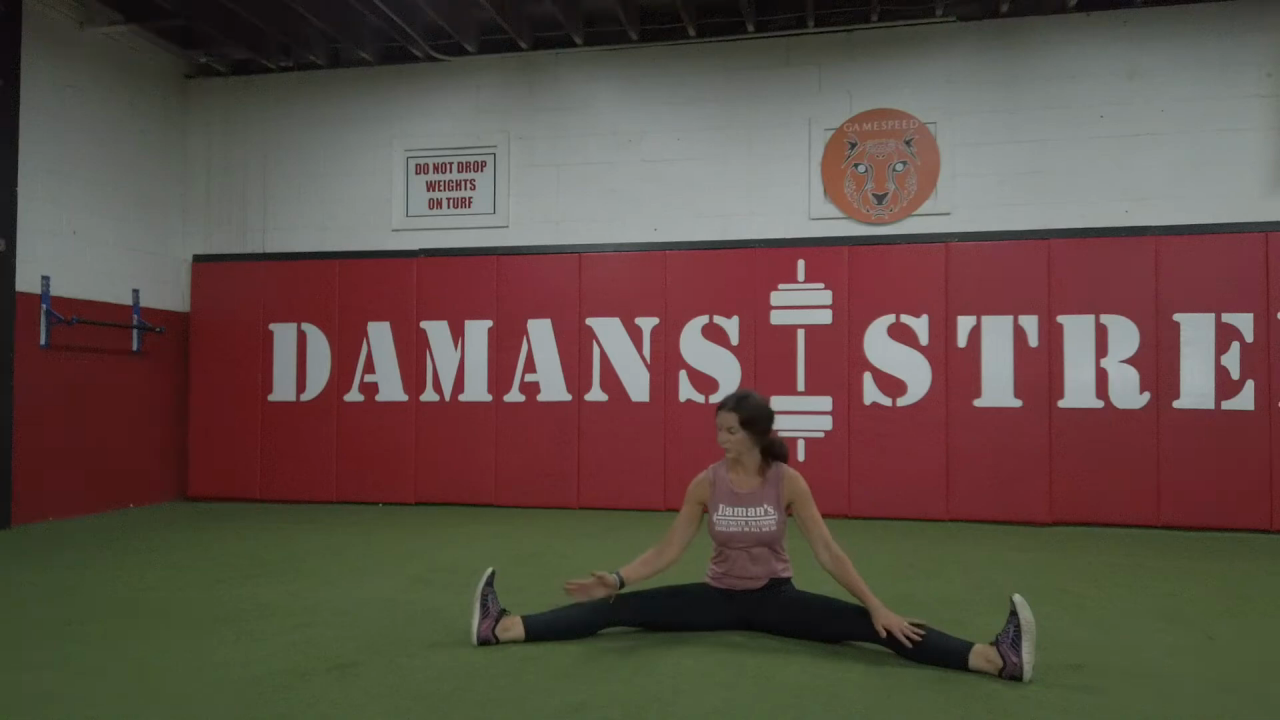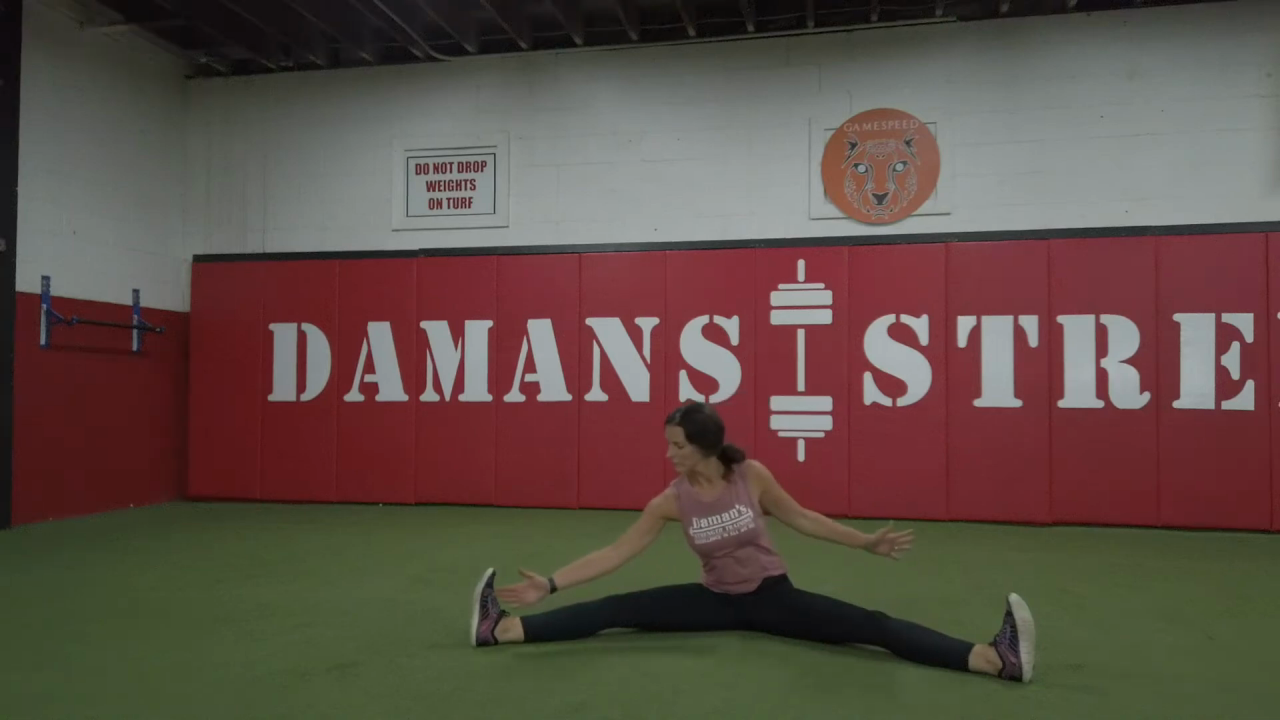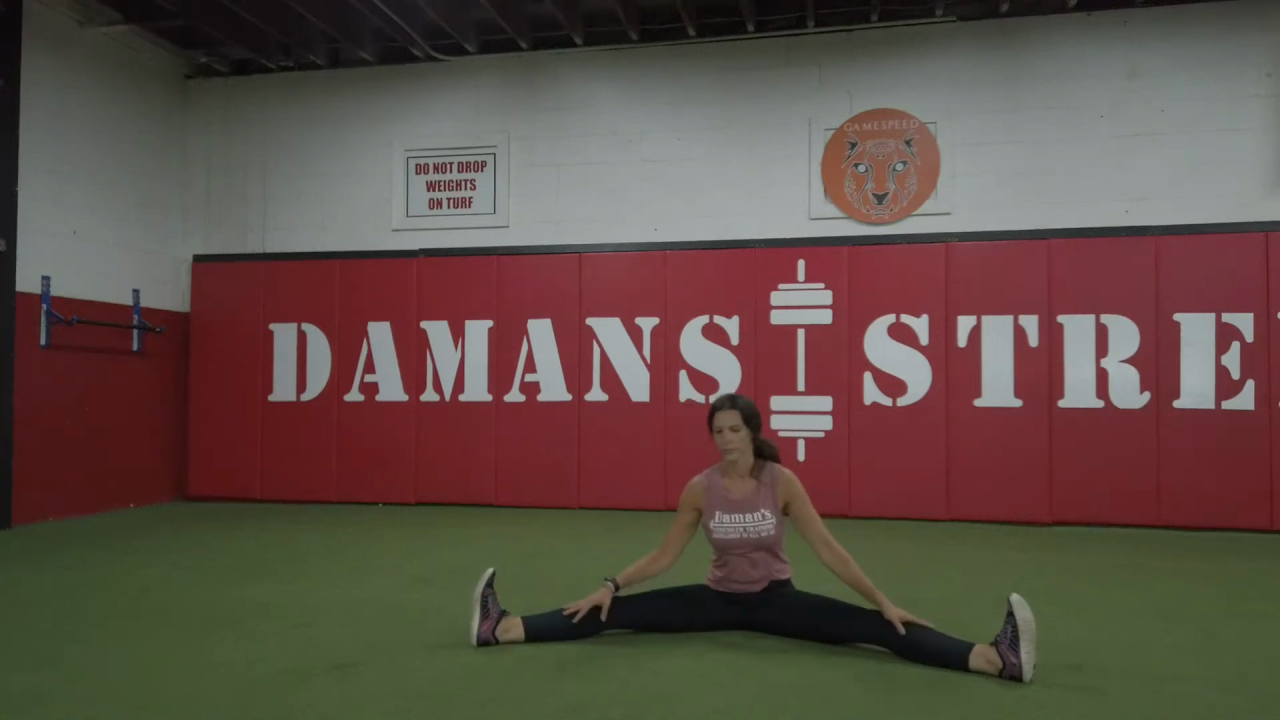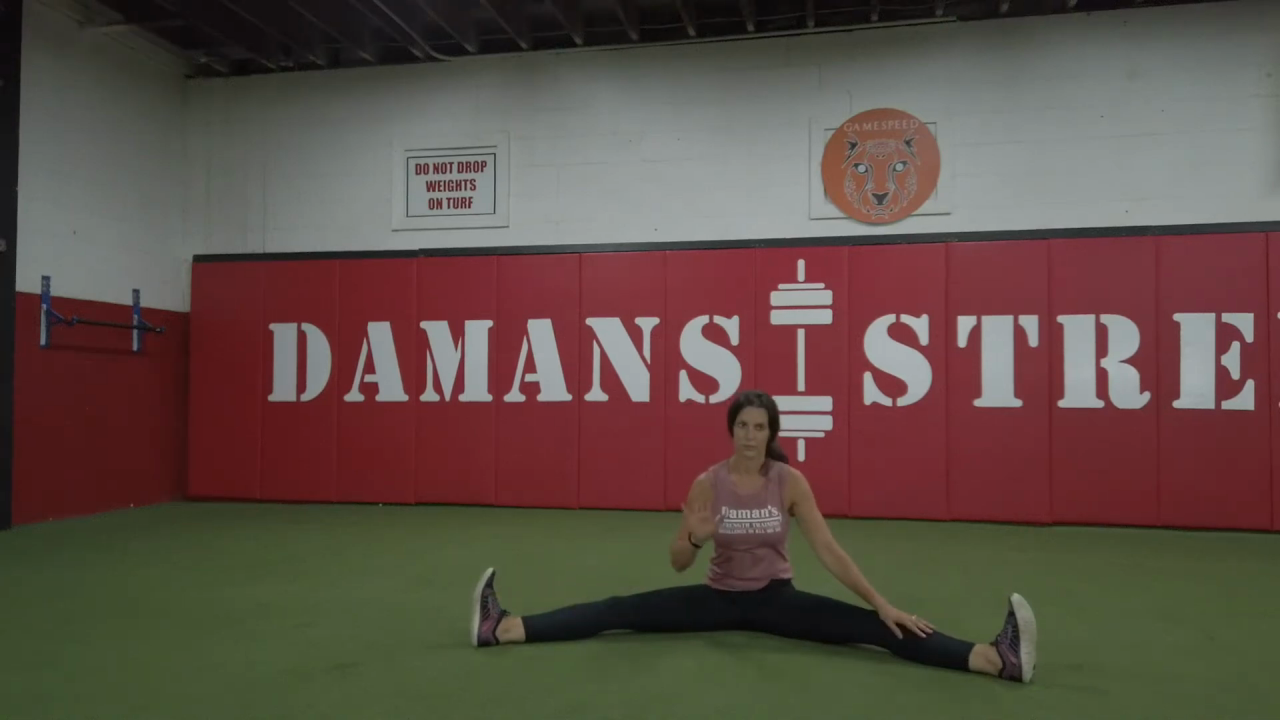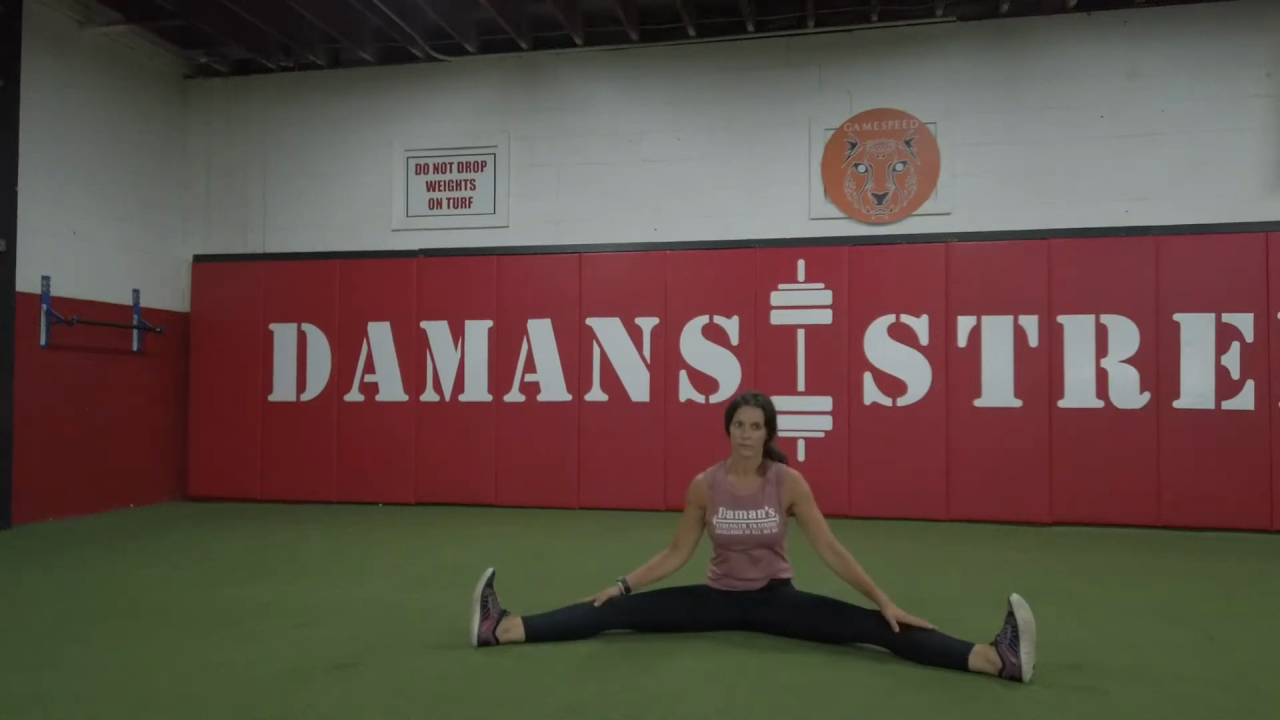
dt=1s
person 1, frame 1
left shoulder: (788, 481)
right shoulder: (705, 483)
left elbow: (827, 550)
right elbow: (668, 549)
left wrist: (877, 605)
right wrist: (616, 579)
left hip: (775, 598)
right hip: (719, 597)
left knee: (862, 625)
right knee: (621, 609)
left ankle: (996, 658)
right ankle: (502, 627)
person 1, frame 2
left shoulder: (752, 476)
right shoulder: (671, 501)
left elbow: (799, 517)
right elbow: (615, 553)
left wrist: (865, 543)
right wrist: (548, 584)
left hip: (771, 596)
right hip: (716, 600)
left knee: (868, 626)
right knee: (617, 610)
left ankle: (995, 659)
right ankle: (502, 629)
person 1, frame 3
left shoulder: (781, 481)
right shoulder: (699, 488)
left elbow: (826, 548)
right elbow: (664, 555)
left wrist: (882, 599)
right wrist: (610, 586)
left hip: (776, 599)
right hip: (720, 599)
left knee: (873, 627)
right knee: (621, 613)
left ankle: (996, 659)
right ankle: (502, 628)
person 1, frame 4
left shoulder: (790, 481)
right shoulder: (707, 483)
left elbow: (829, 550)
right elbow: (678, 563)
left wrist: (882, 603)
right wrist: (696, 537)
left hip: (776, 598)
right hip: (719, 597)
left knee: (869, 627)
right knee: (621, 611)
left ankle: (996, 658)
right ankle: (501, 627)
person 1, frame 5
left shoulder: (789, 483)
right shoulder: (704, 485)
left elbow: (831, 550)
right elbow: (676, 553)
left wrist: (885, 602)
right wrist: (620, 586)
left hip: (775, 598)
right hip: (719, 597)
left knee: (870, 627)
right knee: (618, 613)
left ankle: (996, 659)
right ankle: (501, 627)
